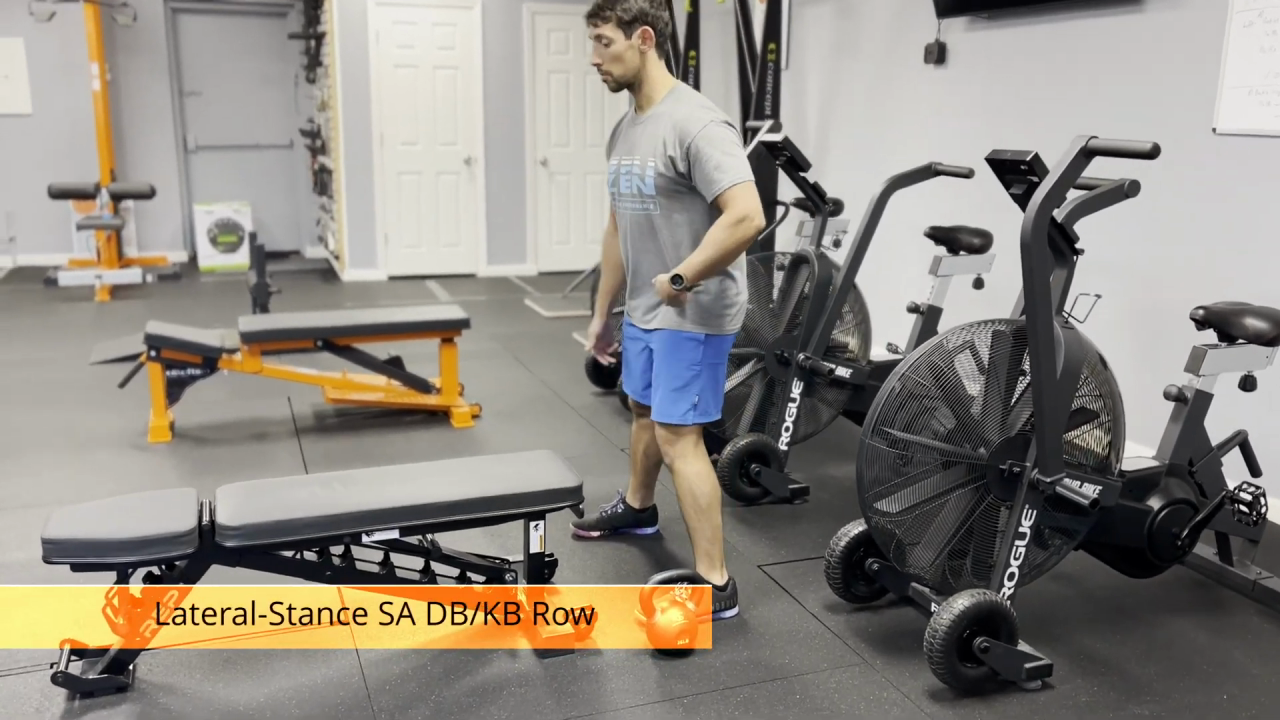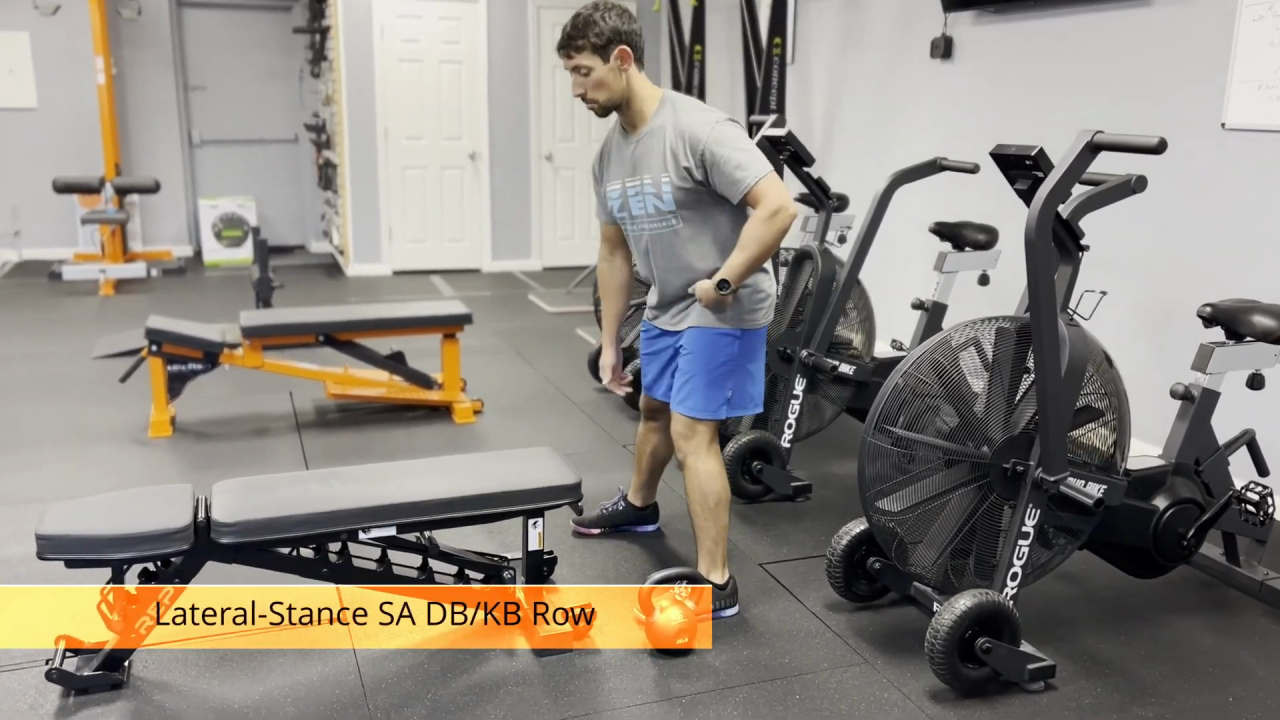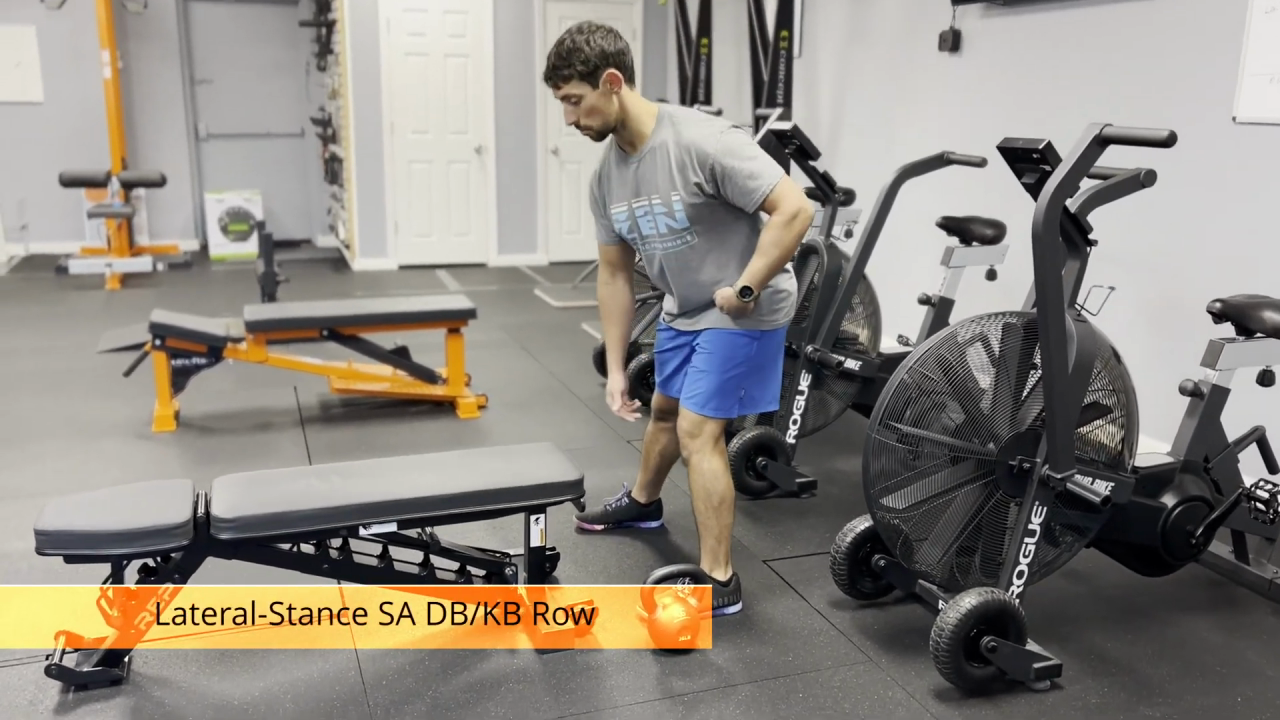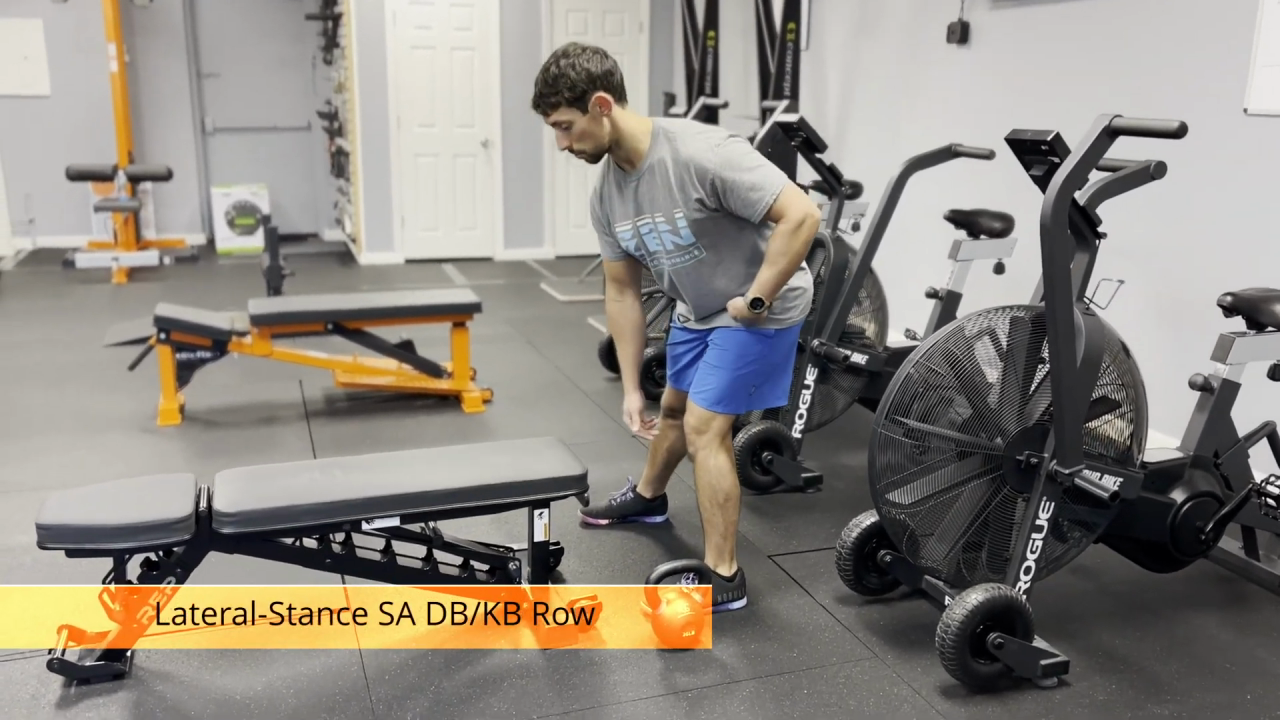
dt=0.3s
person 1, frame 1
left shoulder: (695, 123)
right shoulder: (623, 131)
left elbow: (746, 217)
left wrist: (680, 279)
right wrist: (601, 313)
left hip: (694, 313)
right hip: (645, 308)
left knee: (676, 437)
right knee: (644, 410)
left ankle: (715, 585)
right ankle: (637, 506)
person 1, frame 2
left shoulder: (699, 129)
right shoulder: (610, 152)
left elbow: (776, 207)
right elbow: (614, 250)
left wrist: (723, 282)
right wrist: (610, 343)
left hip: (723, 311)
right hip: (667, 309)
left knee: (691, 435)
right knee: (653, 411)
left ankle: (715, 583)
right ankle: (638, 504)
person 1, frame 3
left shoulder: (703, 141)
right shoulder: (607, 176)
left elbow: (794, 210)
right elbow: (614, 273)
left wrist: (745, 288)
right wrist: (615, 369)
left hip: (742, 313)
right hip: (685, 310)
left knee: (697, 433)
right knee: (663, 410)
left ankle: (718, 583)
right ankle: (642, 501)
person 1, frame 4
left shoulder: (701, 153)
right shoulder: (608, 192)
left elbow: (802, 215)
right elbow: (622, 291)
left wrist: (757, 299)
right wrist: (631, 389)
left hip: (758, 311)
right hip: (698, 310)
left knee: (704, 428)
right knee: (673, 409)
left ankle: (722, 578)
right ankle: (647, 496)
